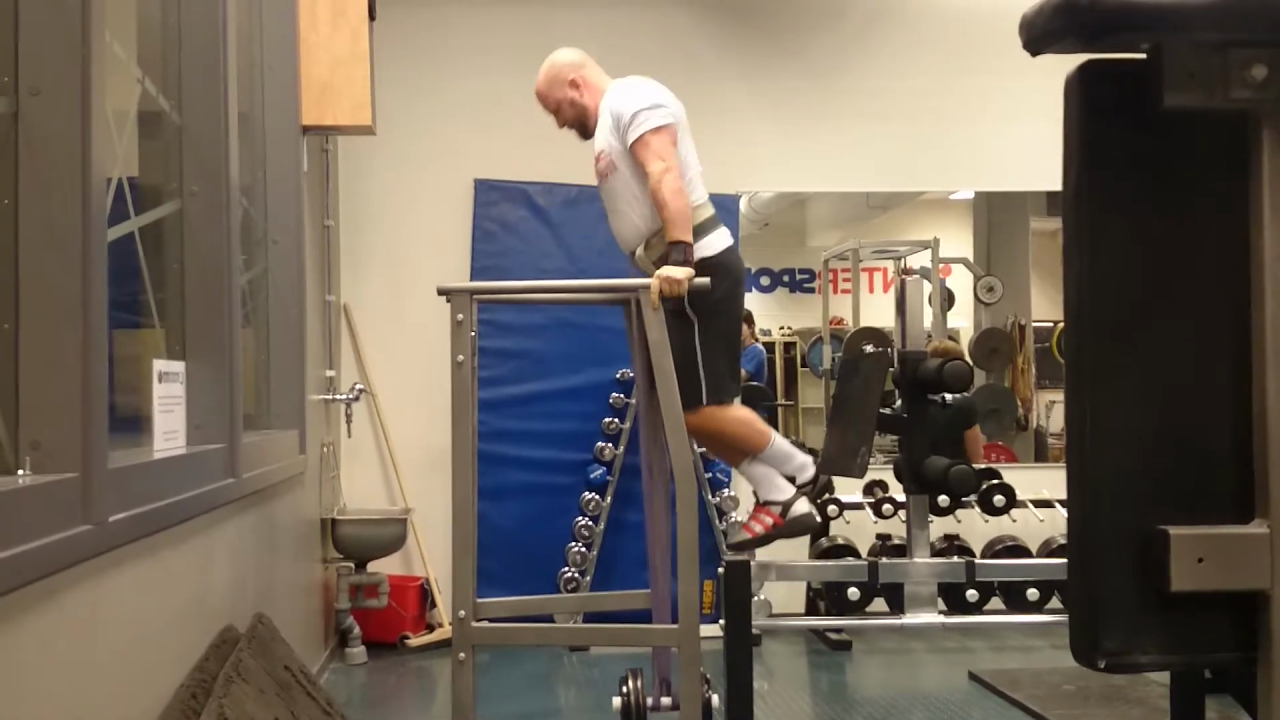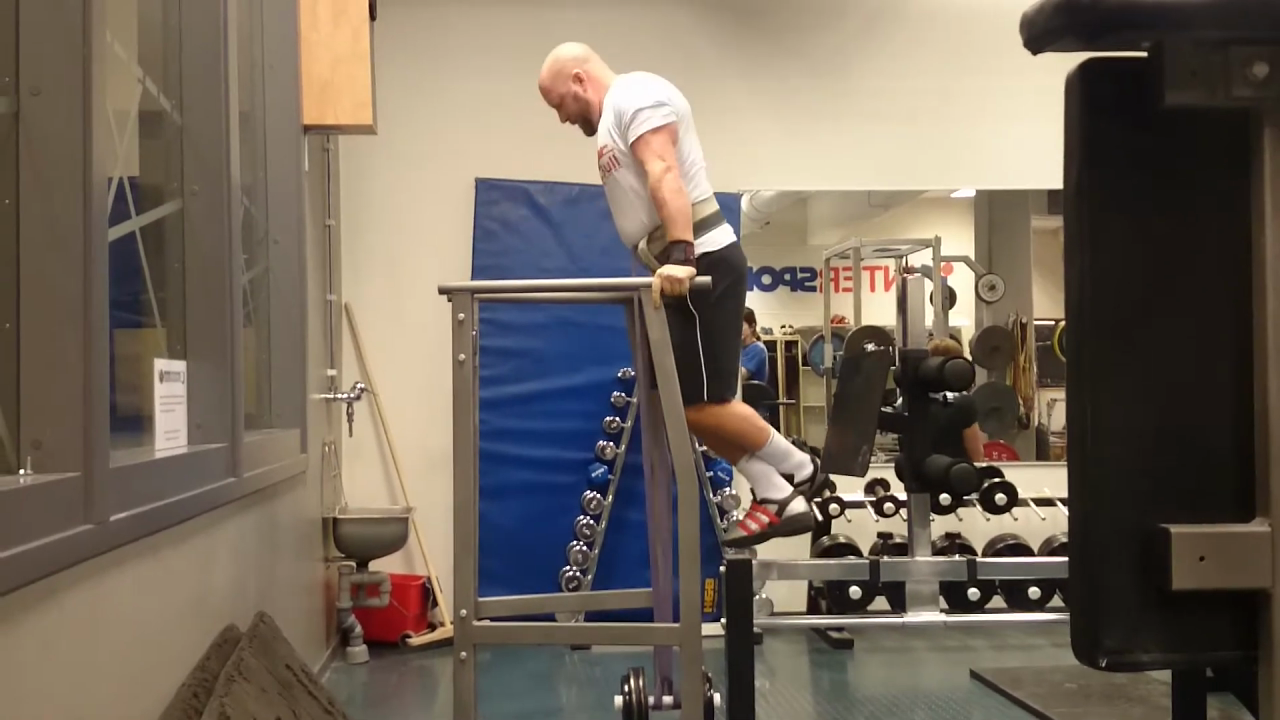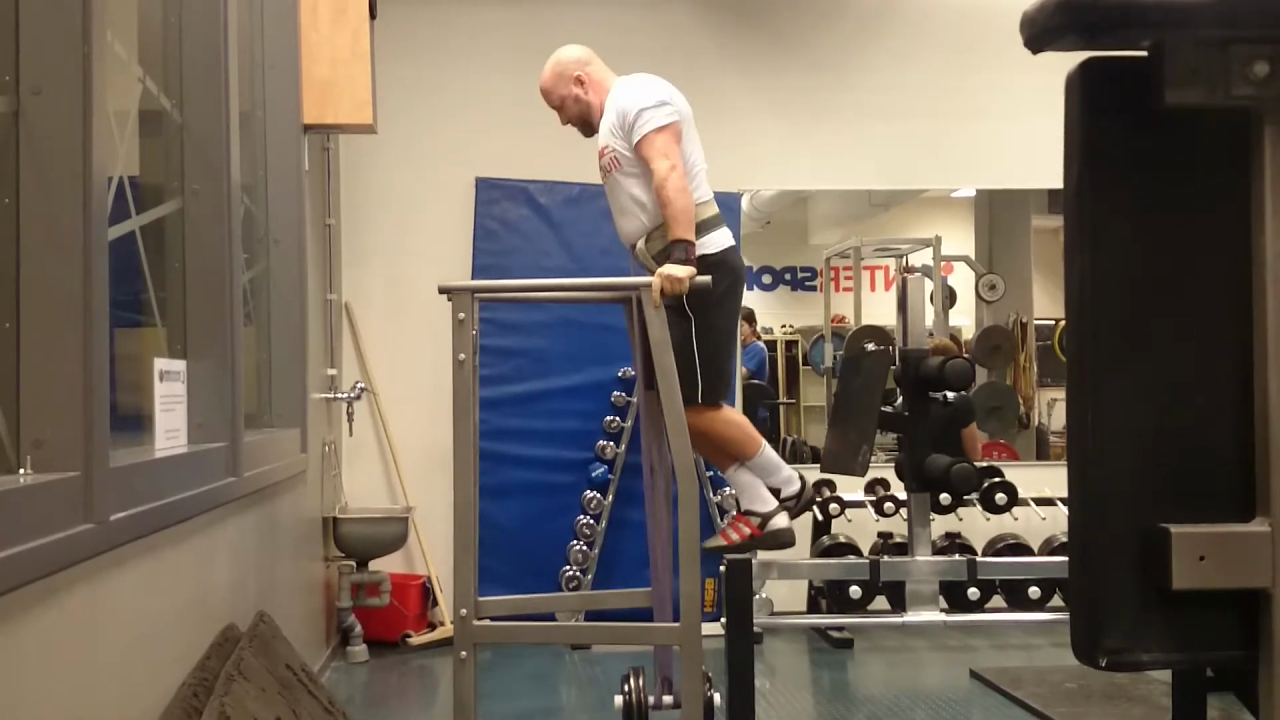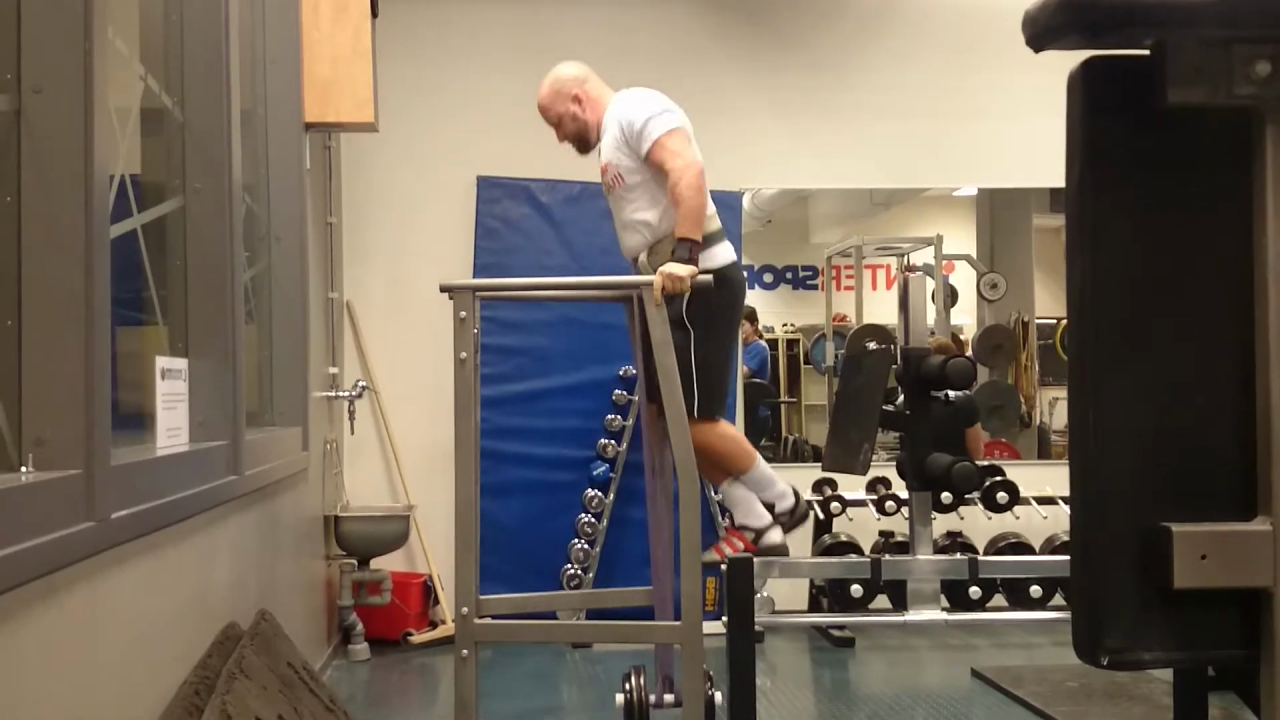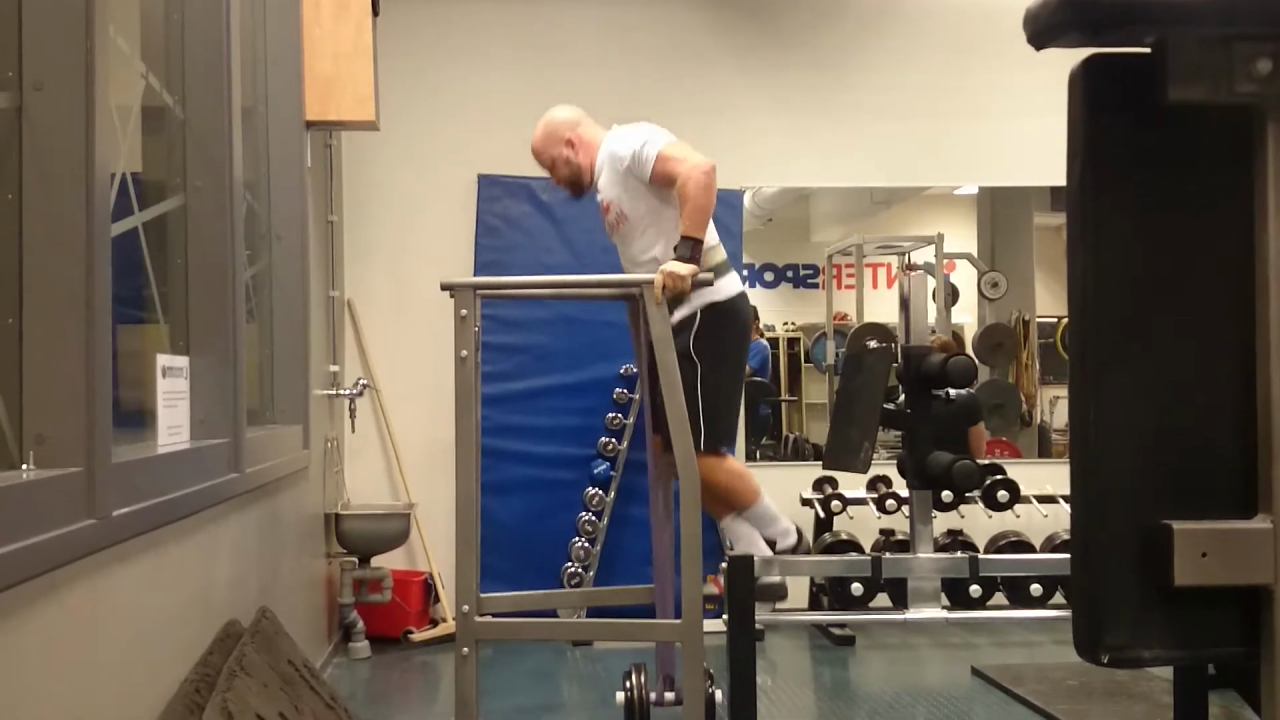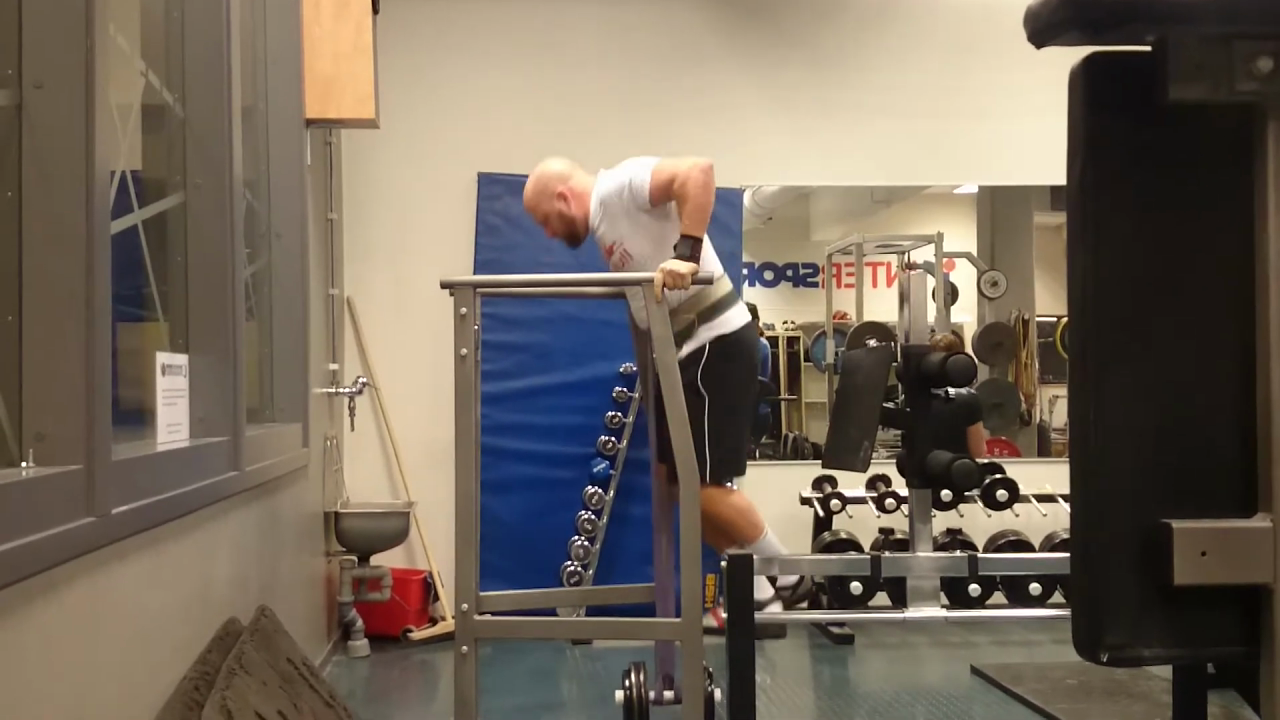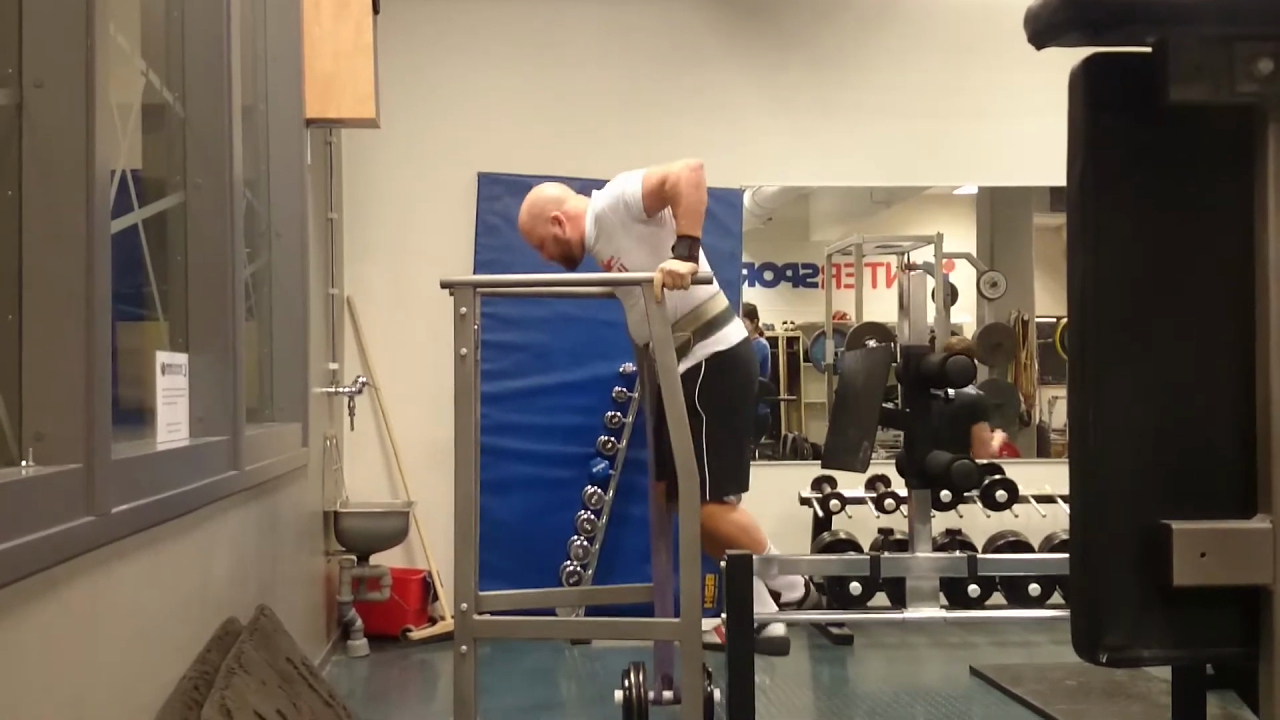
dt=0.2s
person 1, frame 1
left shoulder: (630, 98)
right shoulder: (610, 122)
left elbow: (665, 176)
left wrist: (679, 256)
left hip: (694, 271)
right hip: (671, 278)
left knee: (702, 408)
right knee: (685, 409)
left ankle: (799, 472)
right ankle: (779, 497)
person 1, frame 2
left shoulder: (635, 94)
right shoulder: (617, 116)
left elbow: (664, 175)
left wrist: (680, 255)
left hip: (700, 264)
right hip: (675, 271)
left knee: (703, 403)
right knee: (684, 402)
left ankle: (798, 471)
right ankle: (777, 495)
person 1, frame 3
left shoulder: (638, 95)
right shoulder: (617, 117)
left elbow: (669, 174)
left wrist: (681, 254)
left hip: (697, 267)
right hip: (673, 274)
left knee: (696, 405)
right knee: (675, 404)
left ankle: (787, 487)
right ankle: (762, 508)
person 1, frame 4
left shoulder: (634, 109)
right shoulder: (615, 134)
left elbow: (687, 172)
left wrist: (685, 254)
left hip: (697, 280)
right hip: (673, 284)
left knee: (694, 419)
right knee: (670, 415)
left ankle: (781, 502)
right ankle: (756, 522)
person 1, frame 5
left shoulder: (628, 145)
right shoulder: (611, 173)
left elbow: (699, 170)
left wrist: (687, 255)
left hip: (707, 311)
right hip: (682, 314)
left knee: (701, 452)
right knee: (670, 446)
left ankle: (783, 539)
right ankle: (755, 561)
person 1, frame 6
left shoulder: (621, 184)
right shoulder: (607, 214)
left elbow: (697, 171)
left wrist: (686, 252)
left hip: (714, 343)
right hip: (689, 347)
left knee: (704, 483)
right knee: (673, 476)
left ankle: (784, 575)
right ankle: (756, 594)
person 1, frame 7
left shoulder: (615, 202)
right shoulder: (604, 233)
left elbow: (689, 171)
left wrist: (685, 254)
left hip: (712, 360)
right hip: (688, 364)
left knee: (708, 502)
right knee: (672, 493)
left ankle: (789, 588)
right ankle: (758, 613)
